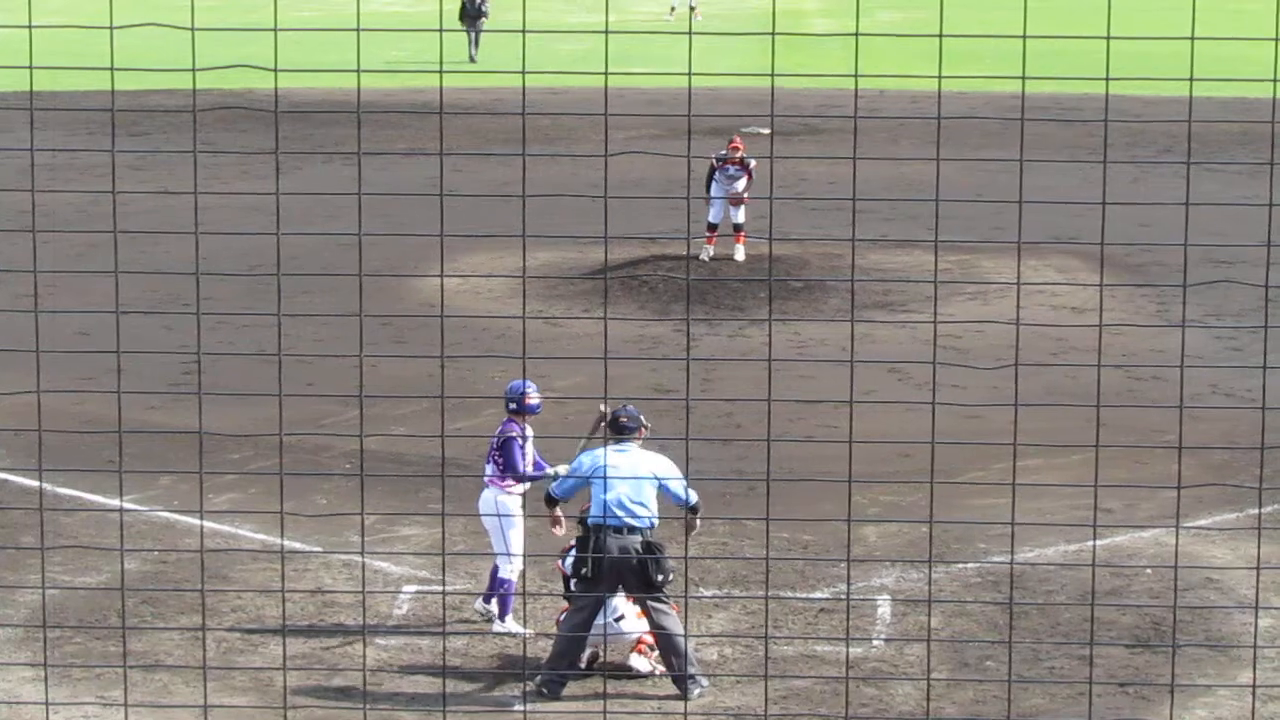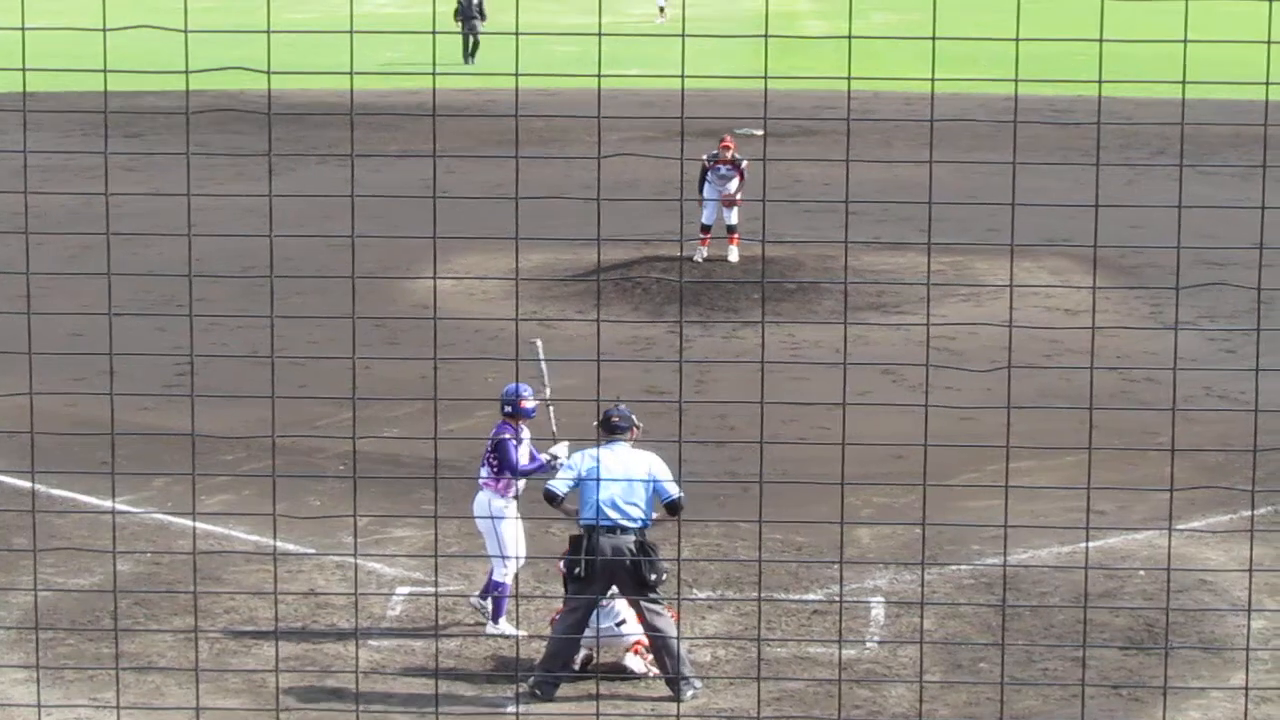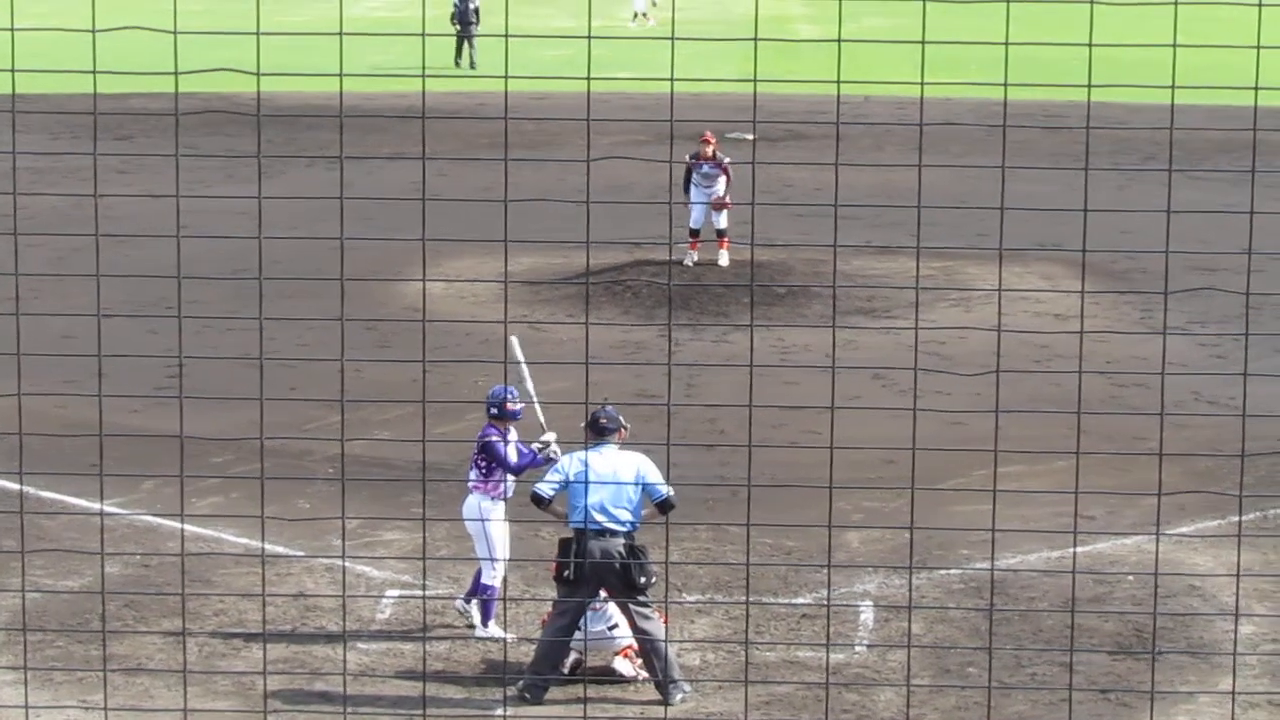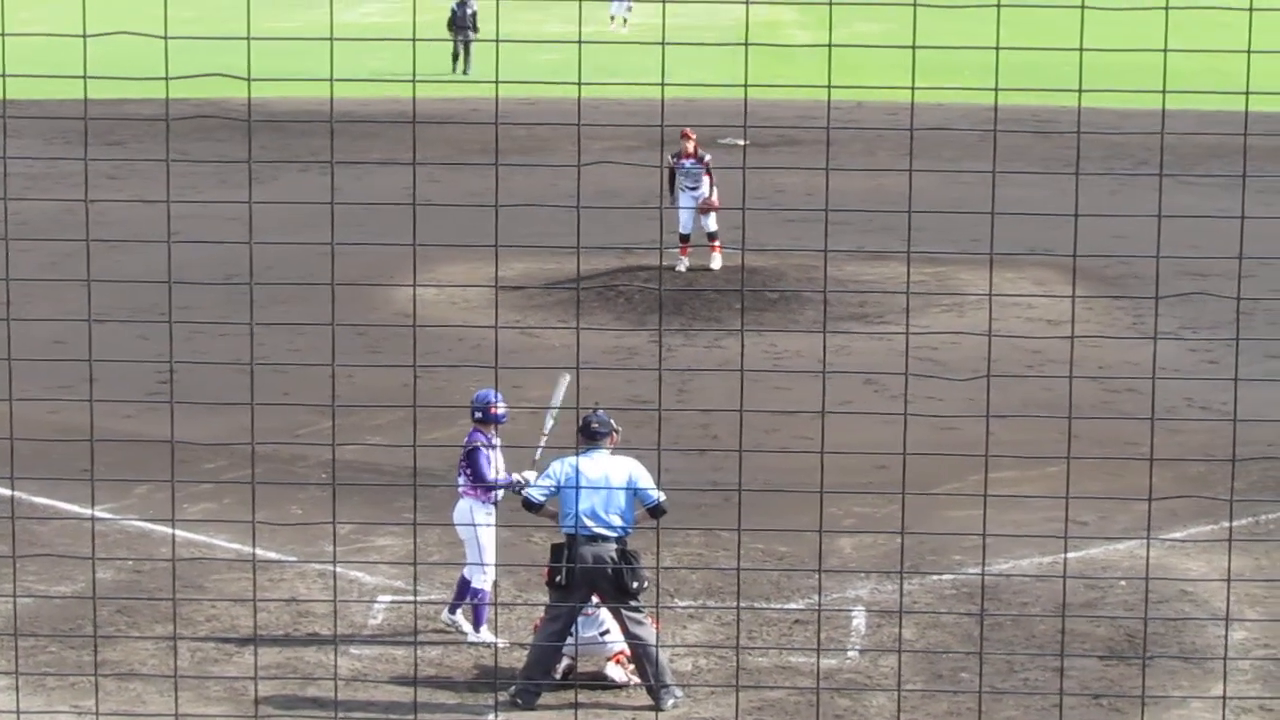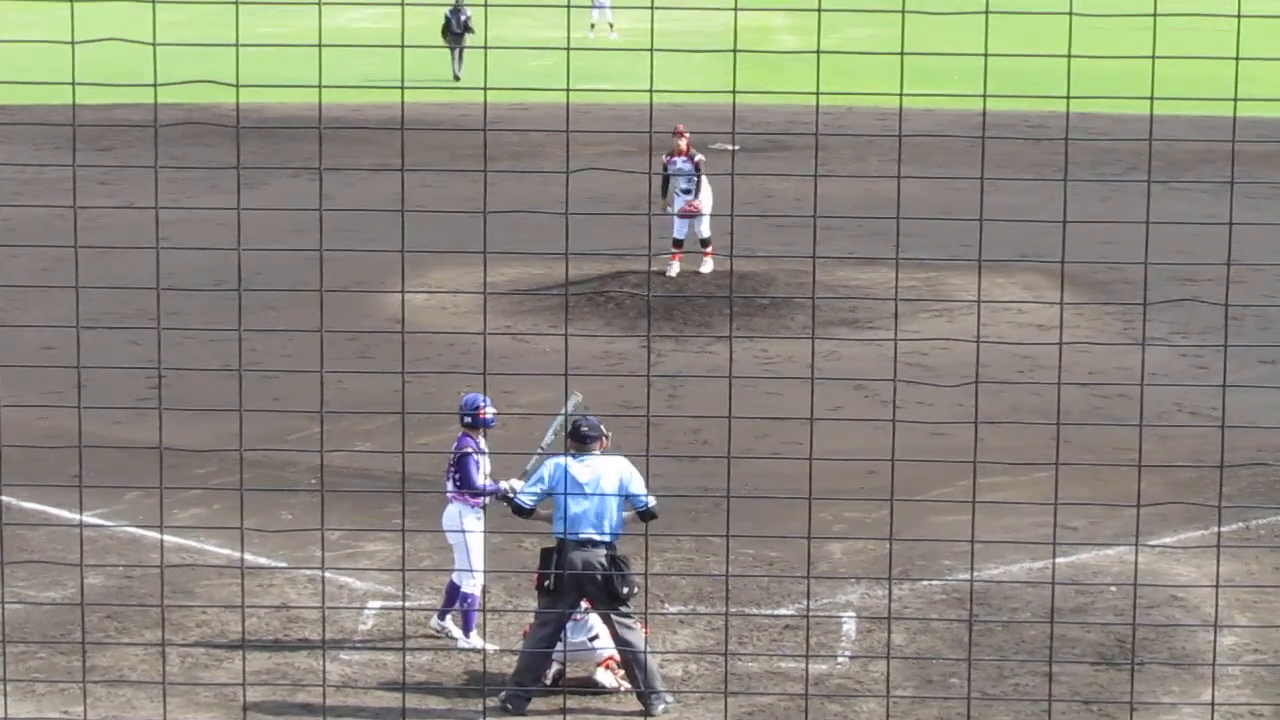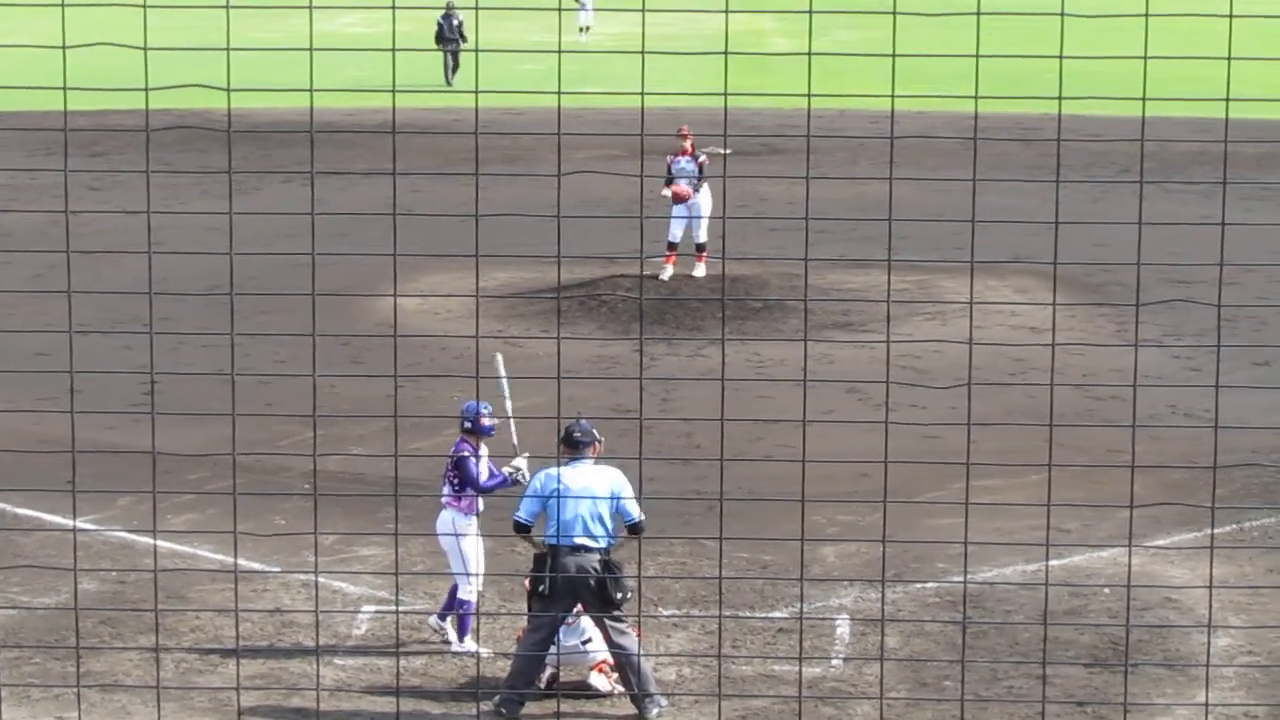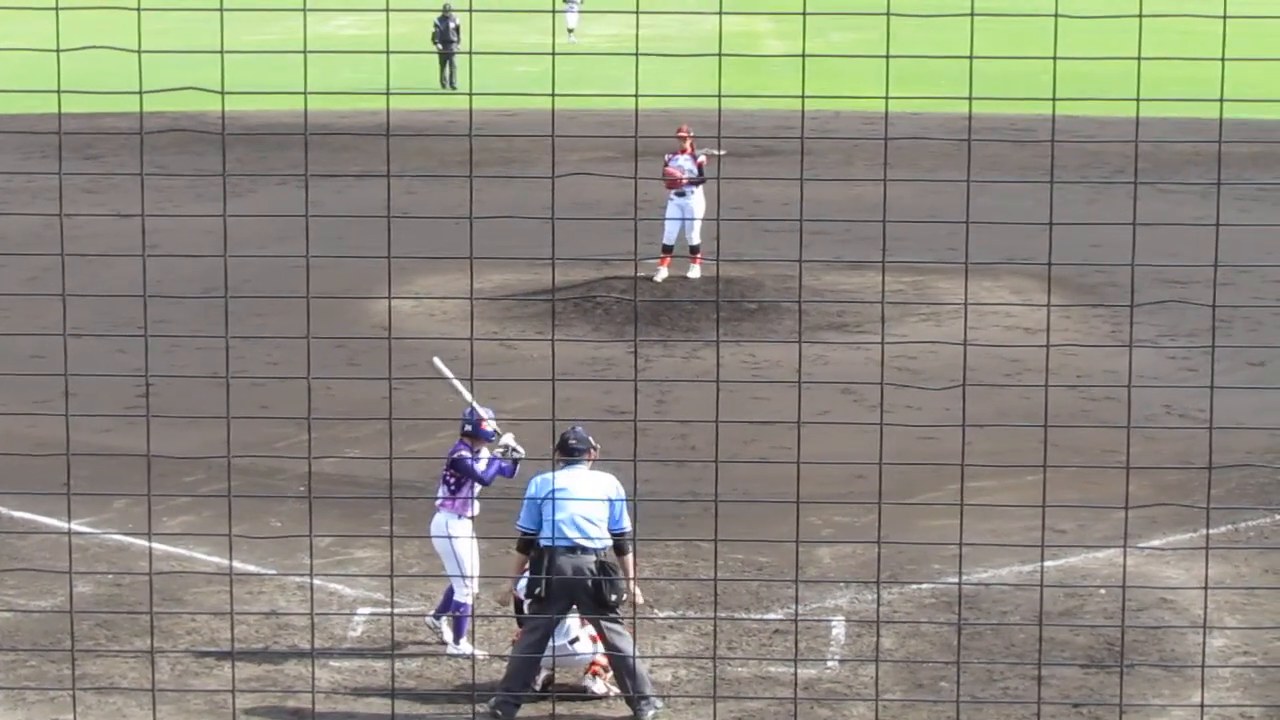
dt=0.3s
person 1, frame 1
left shoulder: (590, 459)
right shoulder: (656, 461)
left elbow: (555, 495)
right elbow: (690, 502)
left wrist: (555, 514)
right wrist: (693, 519)
left hip: (600, 545)
right hip: (638, 547)
left knee: (578, 615)
right knee: (662, 615)
left ankle: (551, 682)
right ankle: (690, 681)
person 1, frame 2
left shoulder: (583, 458)
right shoulder: (649, 460)
left elbow: (552, 494)
right elbow: (675, 504)
left wrist: (576, 514)
left hip: (593, 545)
right hip: (632, 546)
left knee: (572, 615)
right knee: (655, 615)
left ankle: (545, 682)
right ankle: (683, 682)
person 1, frame 3
left shoulder: (571, 460)
right shoulder: (637, 461)
left elbow: (539, 496)
right elbow: (667, 502)
left wrist: (566, 515)
right wrist: (638, 517)
left hip: (582, 549)
right hip: (620, 550)
left knee: (561, 619)
right knee: (645, 618)
left ankle: (534, 685)
right ankle: (672, 686)
person 1, frame 4
left shoulder: (563, 466)
right shoulder: (629, 466)
left elbow: (530, 501)
right elbow: (659, 507)
left wrist: (560, 516)
right wrist: (629, 519)
left hip: (575, 554)
right hip: (613, 555)
left knee: (554, 624)
right knee: (637, 624)
left ankle: (526, 691)
right ankle: (664, 691)
person 1, frame 5
left shoulder: (554, 466)
right shoulder: (620, 466)
left elbow: (520, 505)
right elbow: (649, 511)
left wrist: (553, 518)
left hip: (564, 559)
right hip: (602, 560)
left knee: (543, 629)
right knee: (626, 629)
left ankle: (516, 697)
right ankle: (655, 697)
person 1, frame 6
left shoulder: (546, 478)
right shoulder: (613, 476)
left elbow: (520, 527)
right elbow: (637, 527)
left wrist: (542, 547)
right wrist: (610, 545)
left hip: (557, 565)
right hip: (597, 566)
left knee: (537, 634)
right knee: (620, 634)
person 1, frame 7
left shoulder: (541, 483)
right shoulder: (608, 483)
left elbow: (527, 539)
right elbow: (622, 540)
left wrist: (516, 579)
right wrist: (631, 581)
left hip: (552, 566)
right hip: (592, 567)
left knee: (532, 636)
right knee: (617, 636)
person 2, frame 1
left shoulder: (522, 428)
right shoulder: (510, 432)
left elbow: (534, 461)
right elbow: (518, 473)
left wrist: (559, 472)
right wrist: (553, 472)
left hip: (507, 499)
right hip: (500, 500)
left knee: (506, 556)
right knee: (512, 560)
left ankle: (487, 602)
right ankle: (503, 621)
person 2, frame 2
left shoulder: (521, 431)
right shoulder: (504, 435)
left elbow: (534, 462)
right elbow: (517, 470)
left wrist: (554, 460)
right wrist: (547, 456)
left hip: (506, 503)
right hip: (494, 504)
left knee: (516, 558)
right knee: (506, 564)
left ankle: (483, 597)
right ankle: (497, 623)
person 2, frame 3
left shoulder: (508, 432)
right shoulder: (489, 436)
left elbow: (528, 460)
right elbow: (514, 467)
left wrist: (548, 455)
right wrist: (538, 447)
left hip: (494, 505)
right hip: (483, 506)
left knee: (494, 562)
right knee: (494, 567)
left ankle: (467, 601)
right ankle: (486, 626)
person 2, frame 4
left shoulder: (490, 438)
right shoulder: (477, 443)
right elbow: (485, 482)
left wrist: (516, 480)
right wrist: (518, 479)
left hip: (482, 509)
right hip: (475, 510)
left knee: (476, 567)
right knee: (485, 571)
left ankle: (452, 613)
right ankle: (479, 631)
person 2, frame 5
left shoulder: (477, 442)
right shoulder: (466, 448)
right elbow: (473, 488)
left wrist: (503, 489)
right wrist: (504, 486)
left hip: (470, 514)
right hip: (463, 515)
left knee: (463, 572)
right knee: (473, 576)
left ankle: (442, 619)
right ankle: (468, 637)
person 2, frame 6
left shoulder: (479, 450)
right shoulder: (463, 453)
left elbow: (495, 479)
right elbow: (482, 487)
left wrist: (515, 475)
right wrist: (510, 469)
left hip: (467, 521)
right hip: (456, 522)
left knee: (472, 576)
right knee: (470, 581)
left ankle: (442, 619)
right ankle: (462, 641)
person 2, frame 7
left shoulder: (481, 452)
right shoulder: (460, 454)
left elbow: (507, 472)
right elbow: (485, 478)
left wrist: (515, 455)
right wrist: (501, 449)
left hip: (462, 523)
right hip: (450, 524)
left knee: (465, 579)
right knee: (466, 584)
left ankle: (438, 617)
right ankle: (458, 644)
